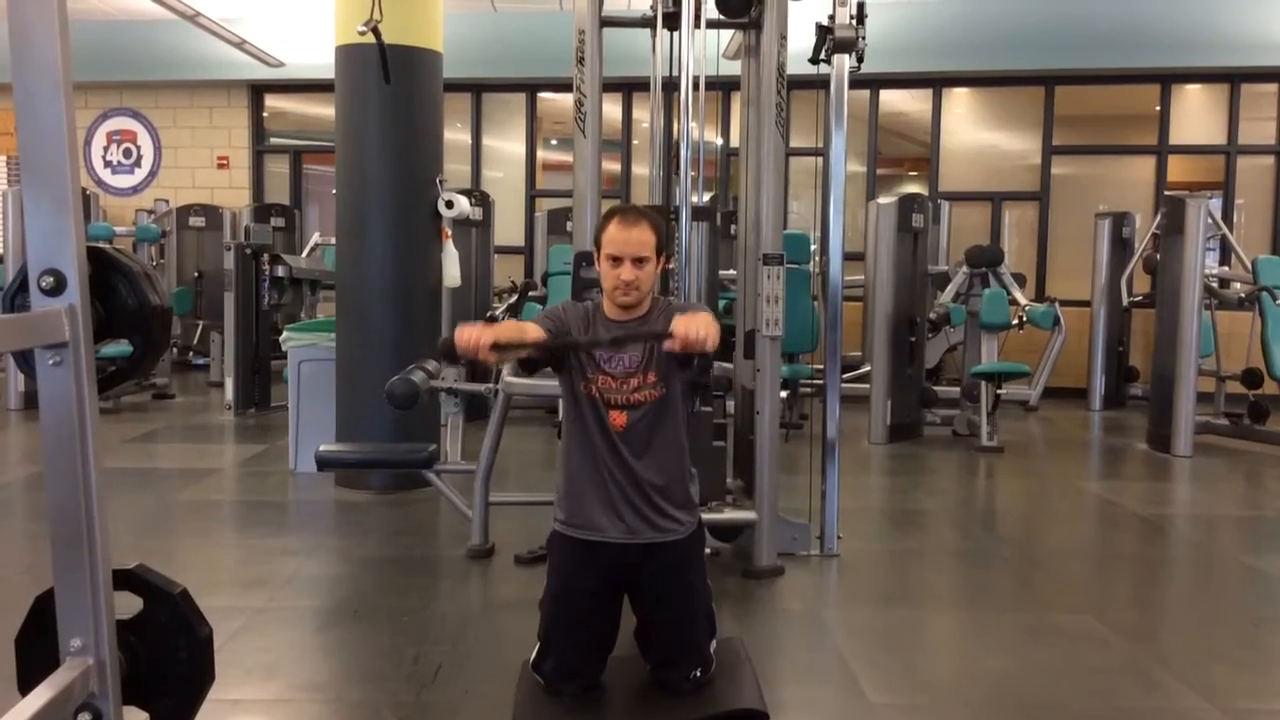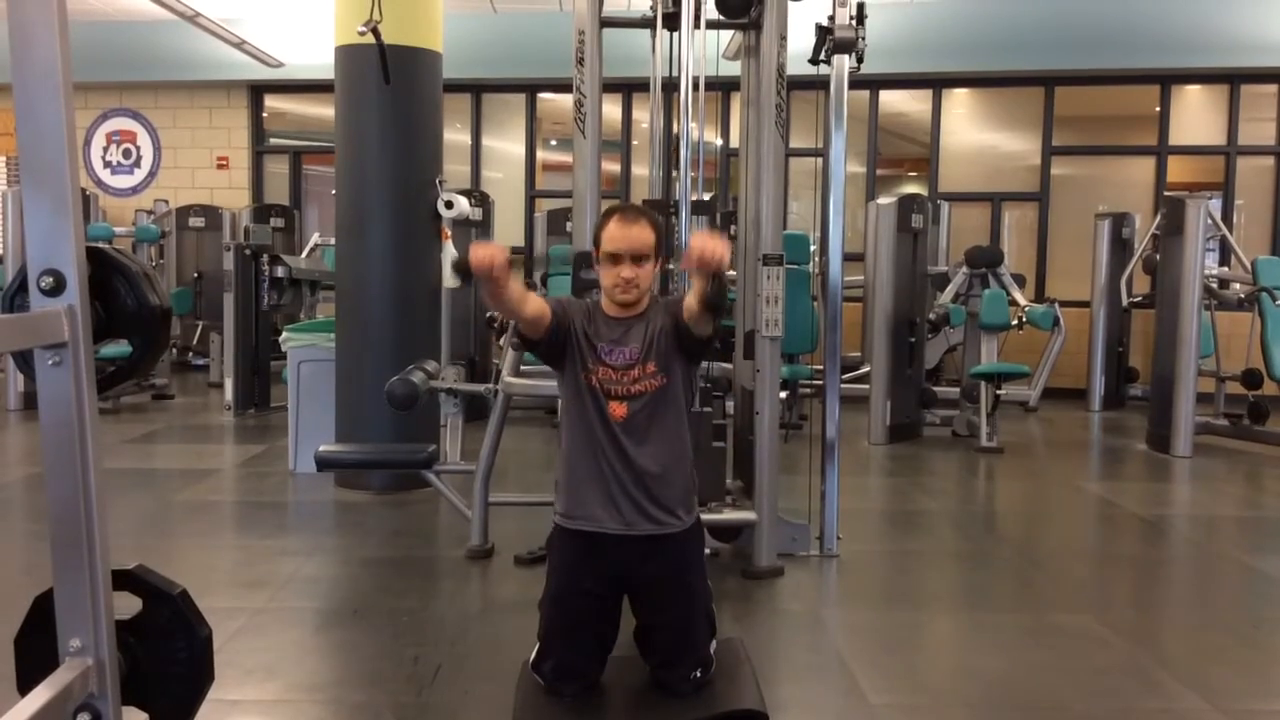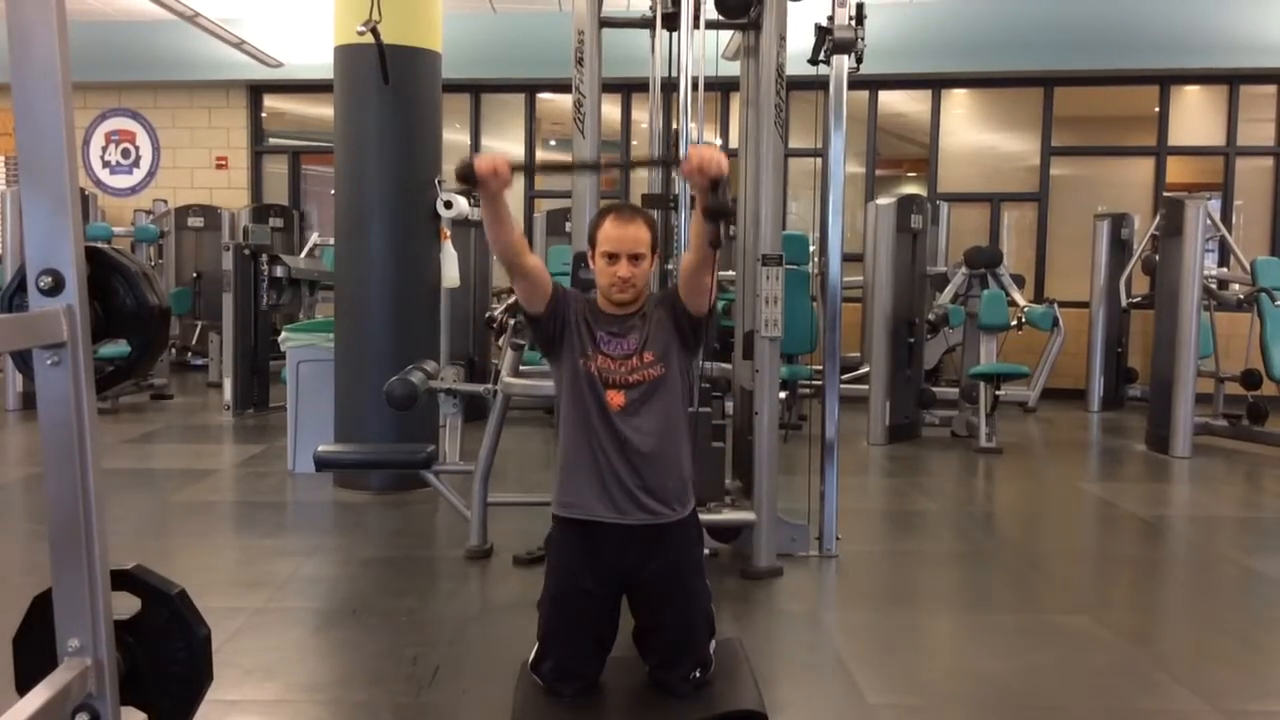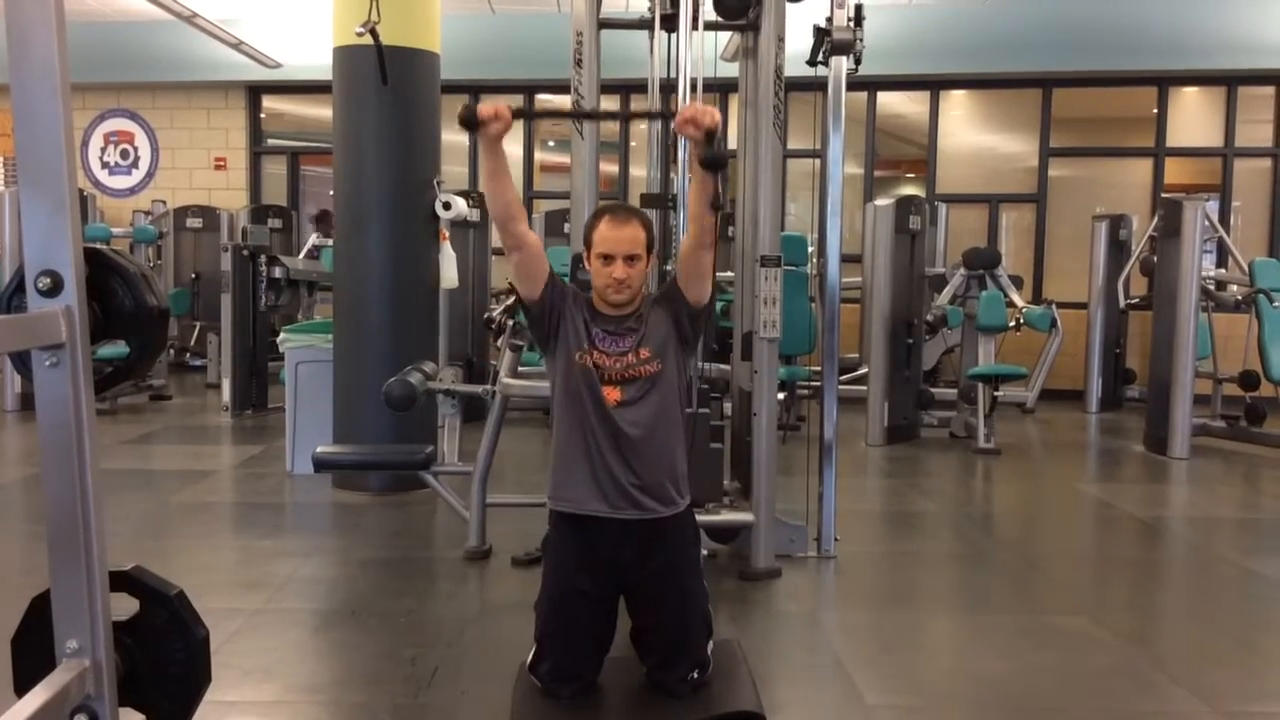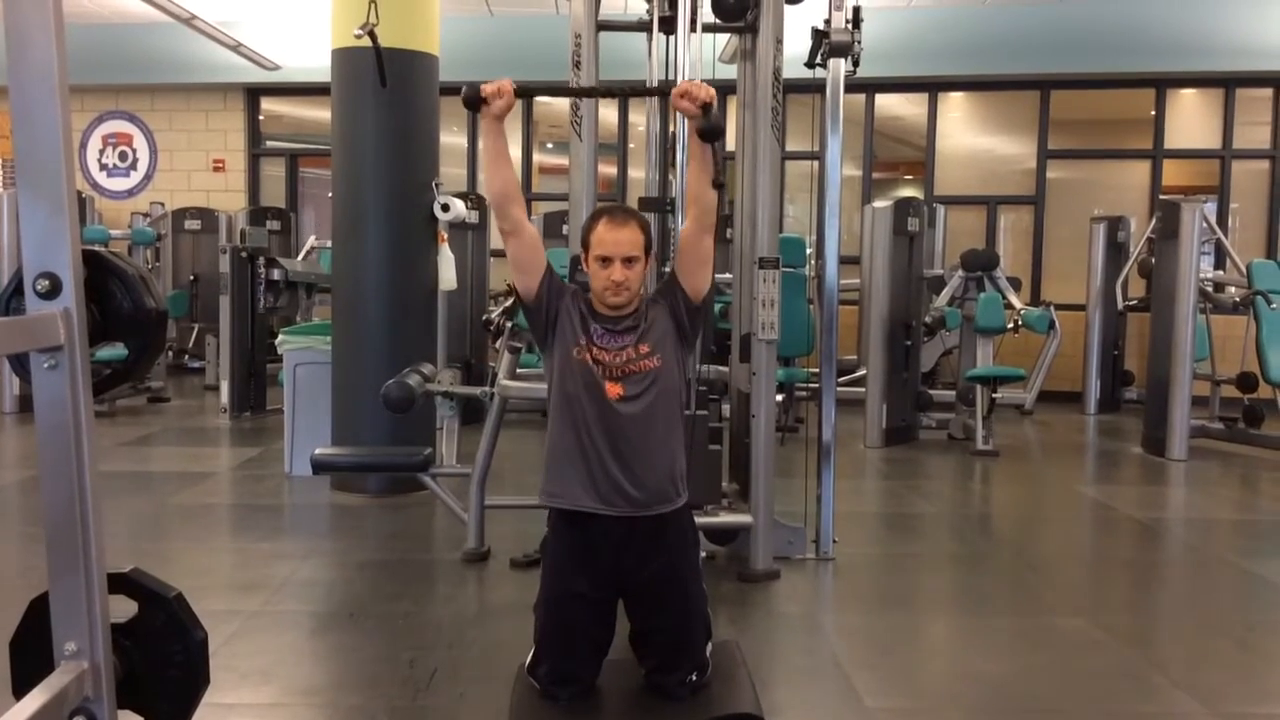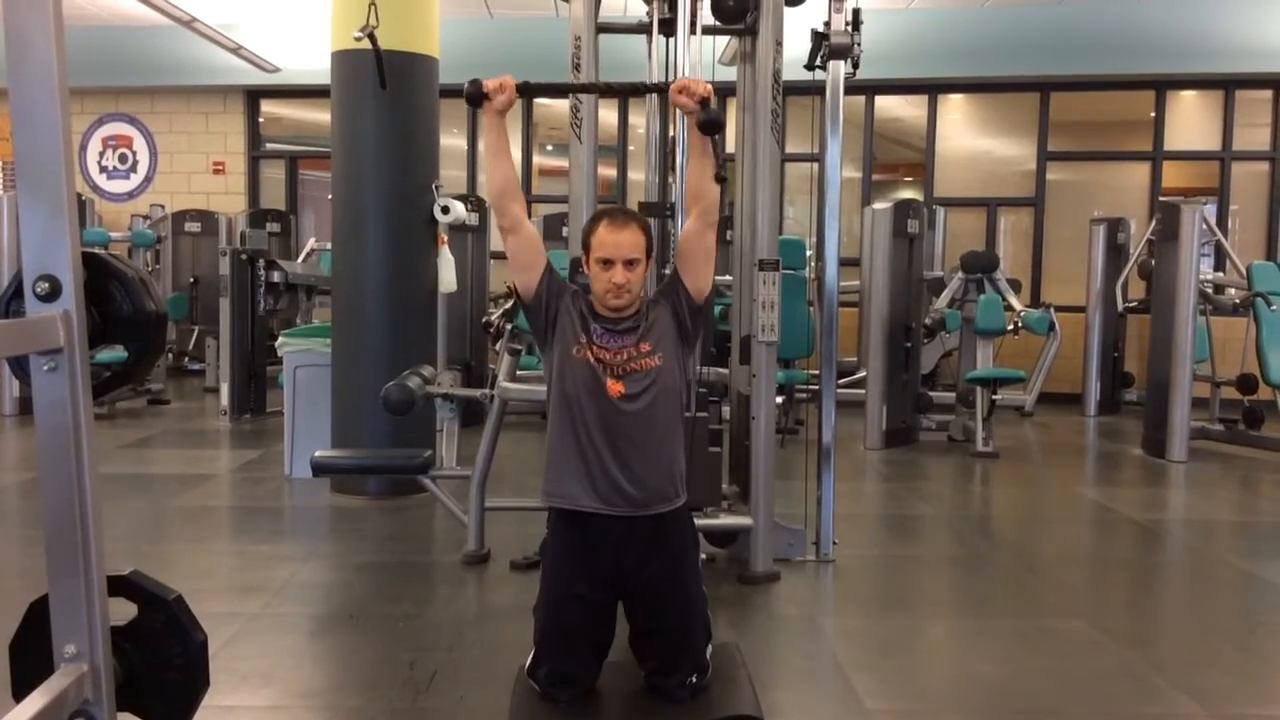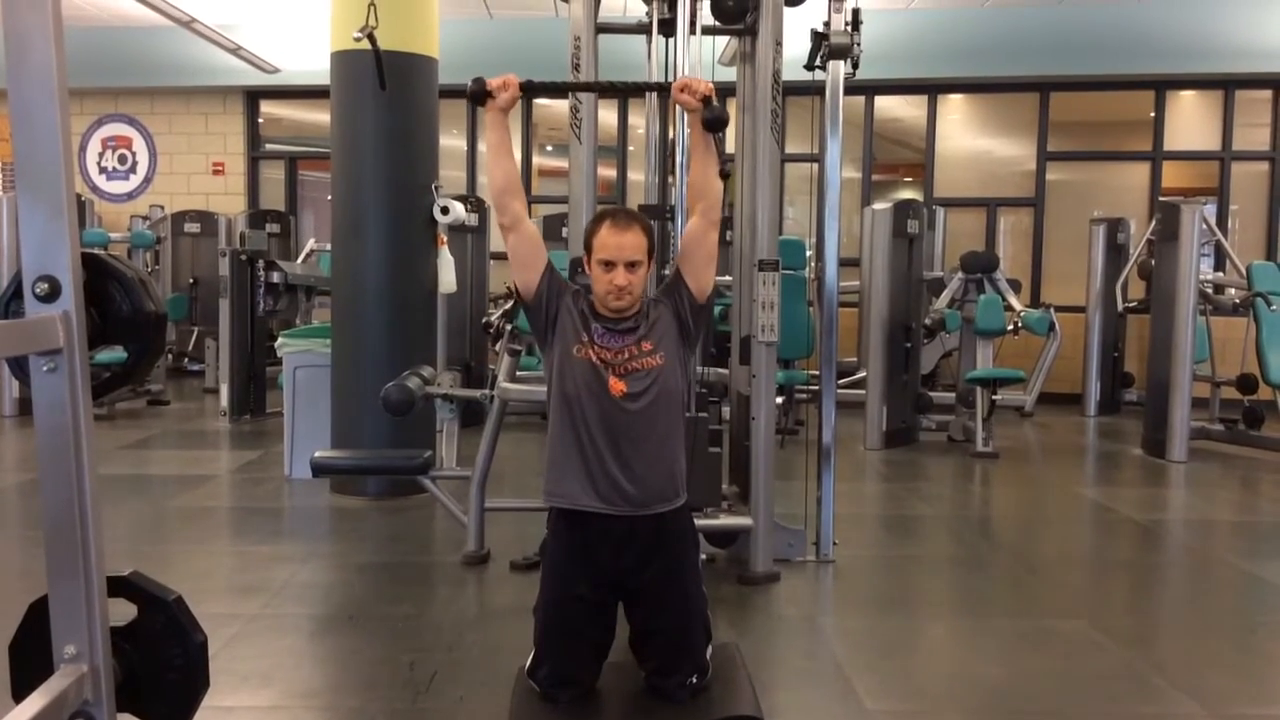
dt=0.2s
person 1, frame 1
left shoulder: (673, 325)
right shoulder: (570, 324)
left elbow: (702, 326)
right elbow: (522, 334)
left wrist: (700, 329)
right wrist: (485, 335)
left hip: (668, 531)
right hip: (582, 531)
left knee: (684, 677)
right knee: (563, 678)
left ankle: (651, 633)
right ankle: (602, 632)
person 1, frame 2
left shoulder: (675, 325)
right shoulder: (570, 325)
left elbow: (701, 306)
right elbow: (524, 308)
left wrist: (710, 269)
right wrist: (493, 275)
left hip: (668, 528)
right hip: (583, 529)
left knee: (685, 678)
right knee: (564, 678)
left ankle: (652, 637)
right ankle: (600, 638)
person 1, frame 3
left shoulder: (676, 320)
right shoulder: (565, 321)
left elbow: (703, 258)
right elbow: (516, 261)
left wrist: (707, 191)
right wrist: (491, 193)
left hip: (666, 524)
right hip: (581, 525)
left knee: (684, 676)
right knee: (563, 678)
left ankle: (651, 636)
right ankle: (597, 635)
person 1, frame 4
left shoulder: (673, 318)
right shoulder: (560, 316)
left elbow: (701, 235)
right elbow: (514, 232)
left wrist: (703, 149)
right wrist: (490, 143)
left hip: (663, 523)
right hip: (578, 523)
left knee: (682, 677)
right knee: (561, 678)
left ankle: (650, 636)
right ankle: (597, 632)
person 1, frame 5
left shoulder: (672, 317)
right shoulder: (558, 315)
left elbow: (701, 220)
right elbow: (511, 220)
left wrist: (699, 126)
right wrist: (492, 122)
left hip: (662, 523)
right hip: (577, 523)
left knee: (681, 679)
right knee: (560, 682)
left ankle: (650, 639)
right ankle: (593, 641)
person 1, frame 6
left shoulder: (673, 317)
right shoulder: (558, 314)
left elbow: (702, 216)
right elbow: (511, 217)
left wrist: (697, 121)
right wrist: (494, 118)
left hip: (661, 524)
right hip: (577, 525)
left knee: (682, 681)
right knee: (559, 684)
left ankle: (650, 643)
right ankle: (595, 639)
person 1, frame 7
left shoulder: (675, 317)
right shoulder: (559, 314)
left elbow: (705, 216)
right elbow: (511, 215)
left wrist: (697, 119)
right wrist: (497, 116)
left hip: (662, 524)
right hip: (577, 525)
left knee: (682, 681)
right knee: (560, 684)
left ankle: (650, 644)
right ankle: (591, 642)
